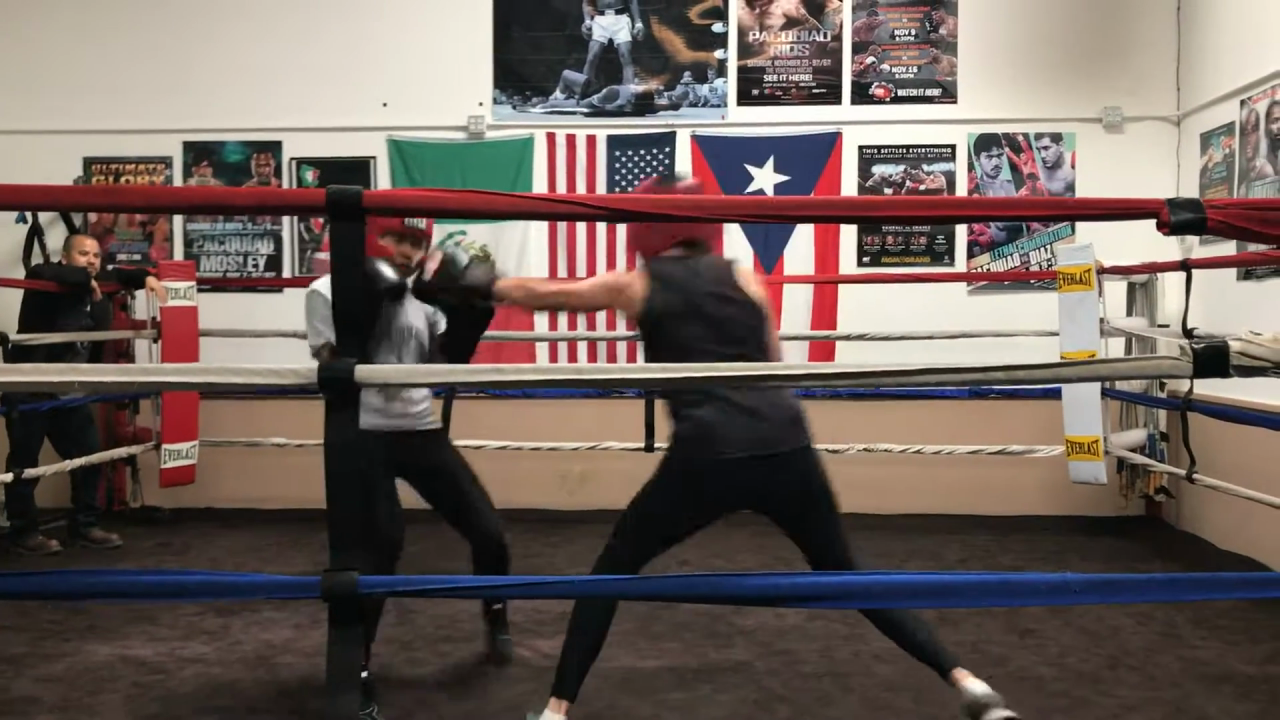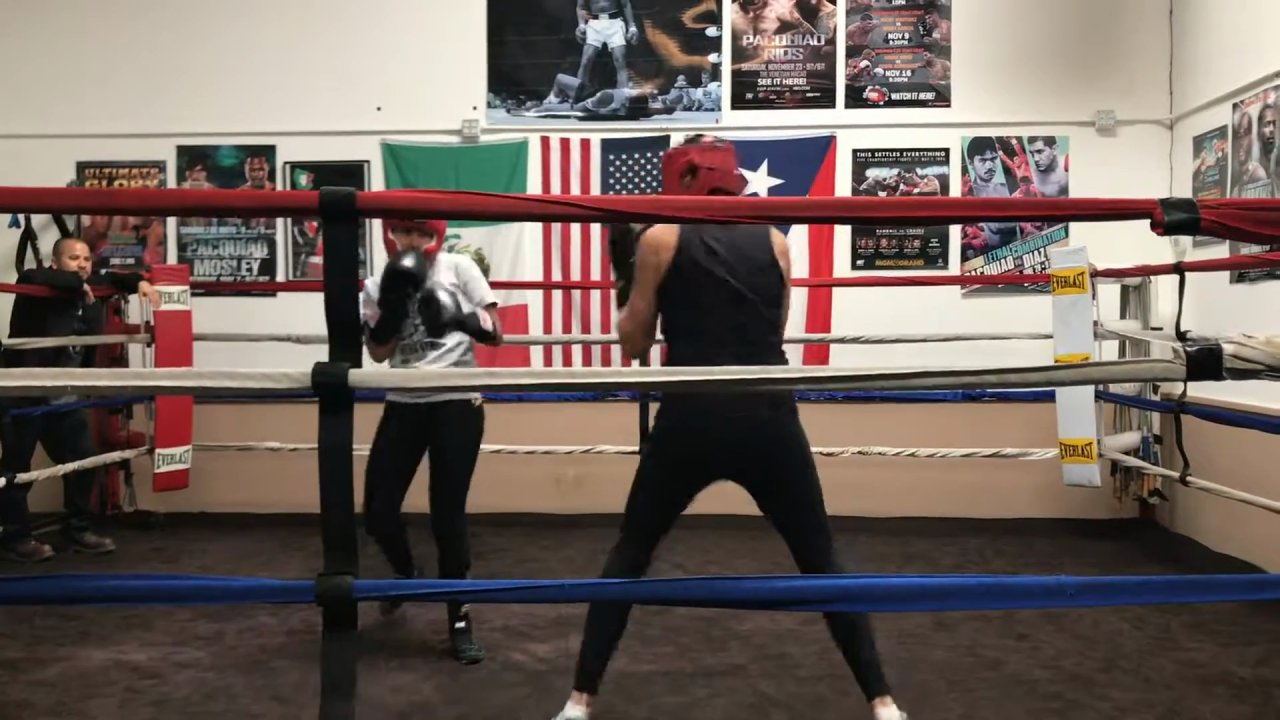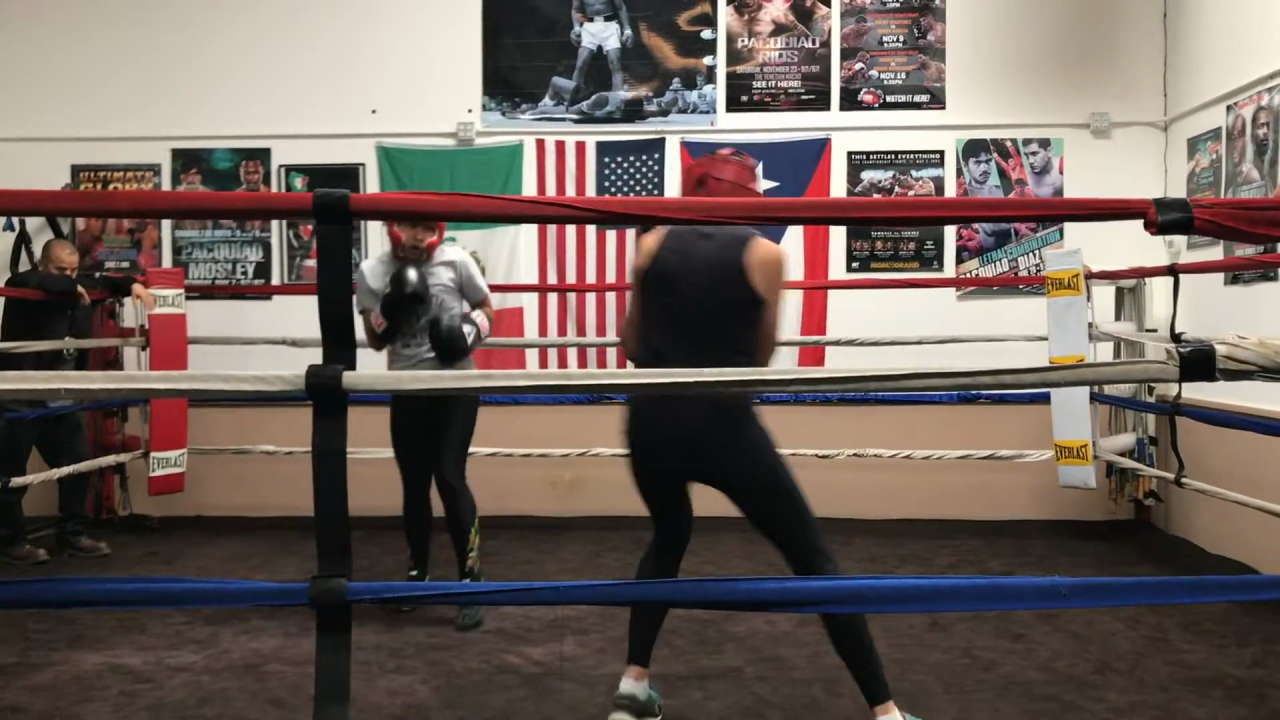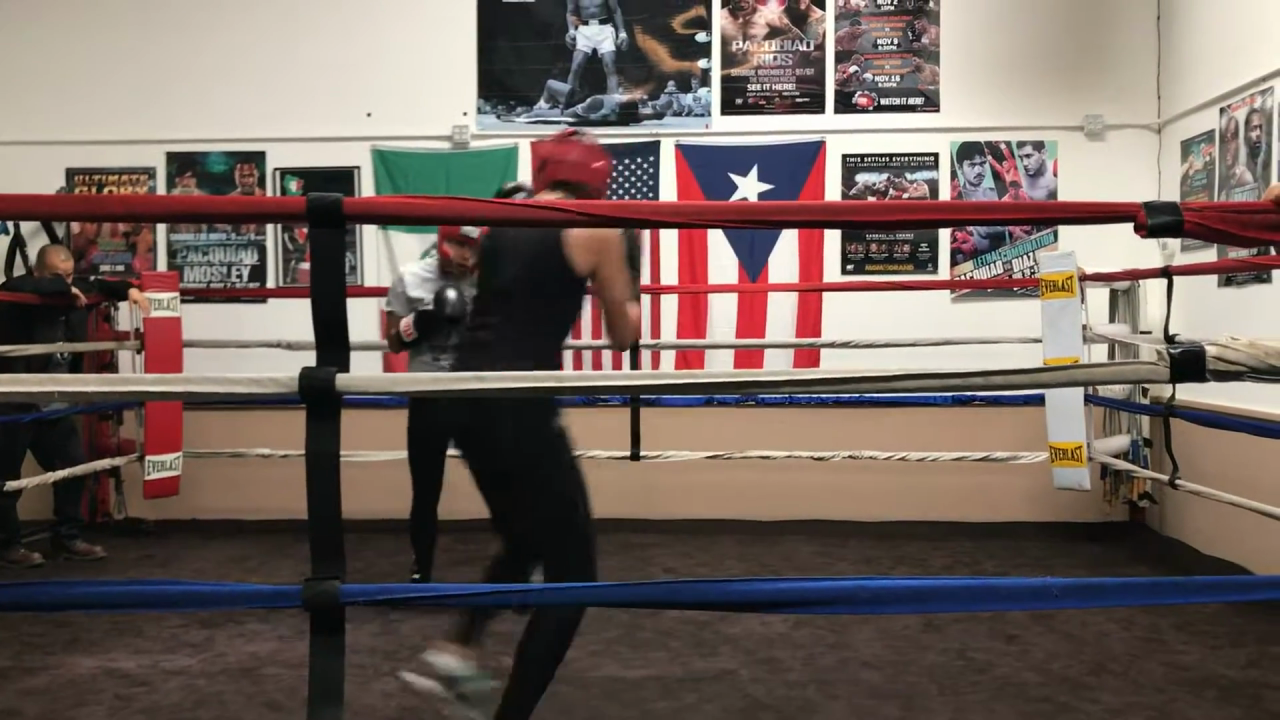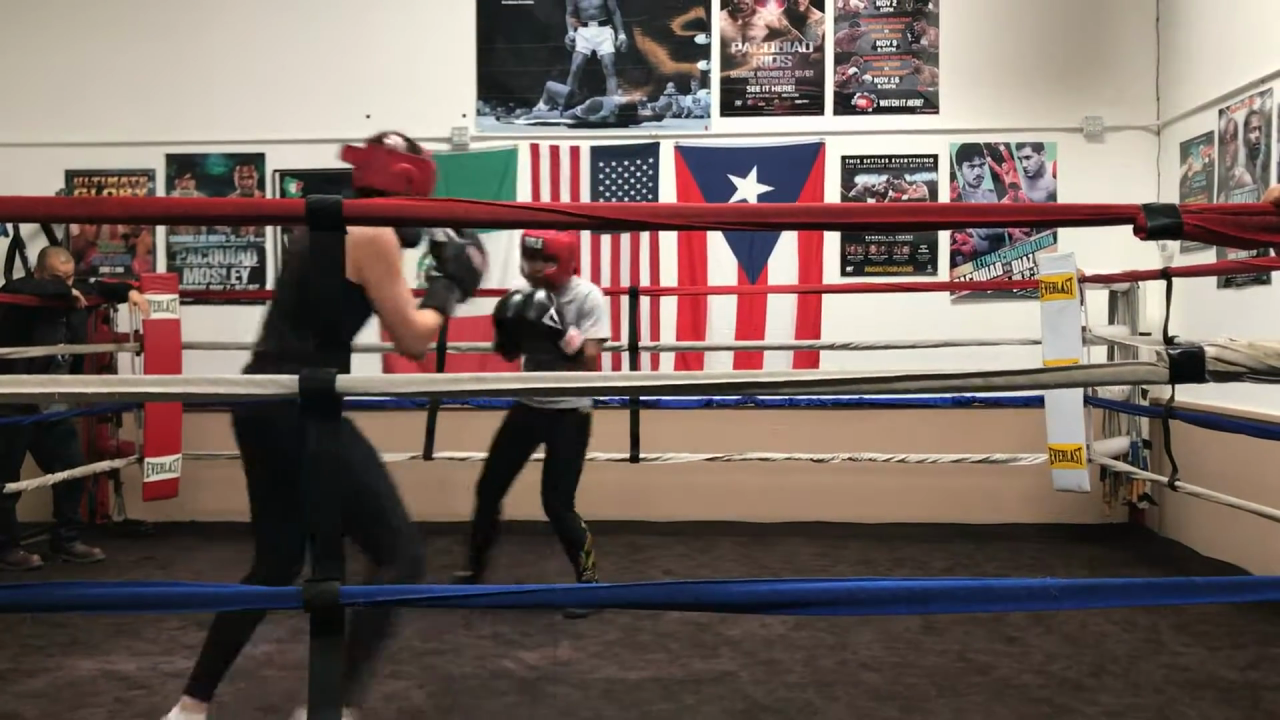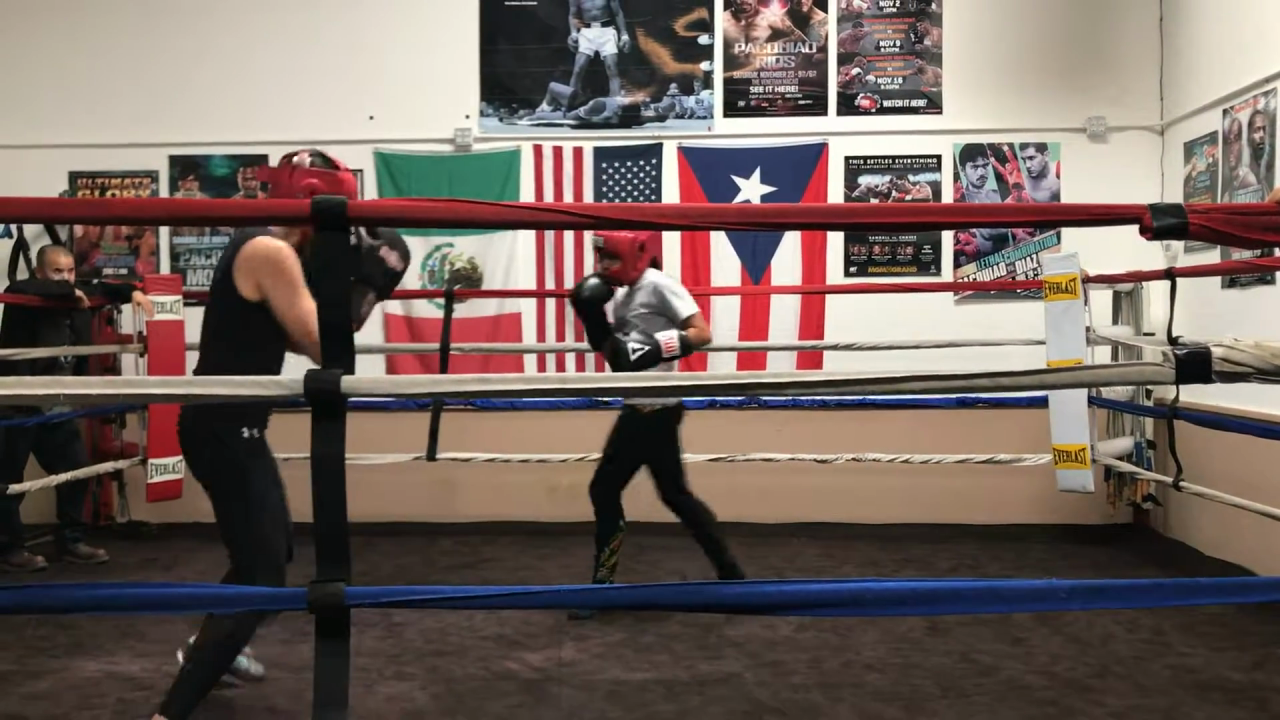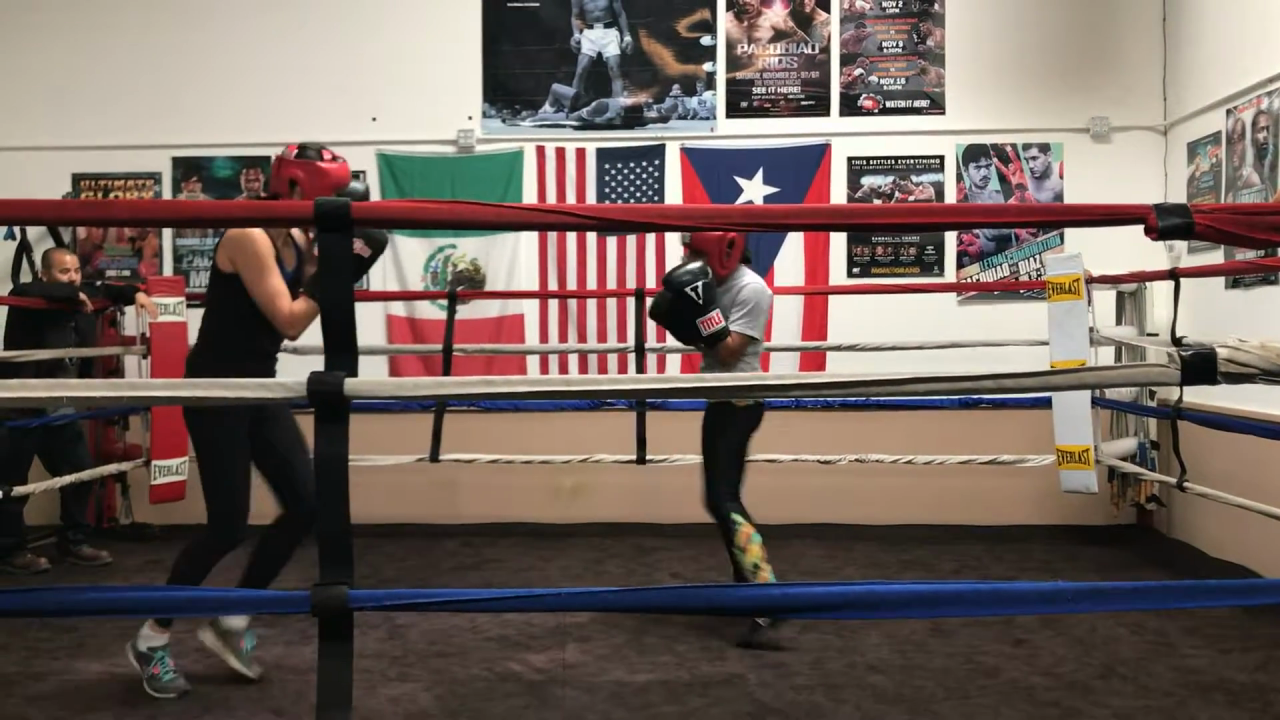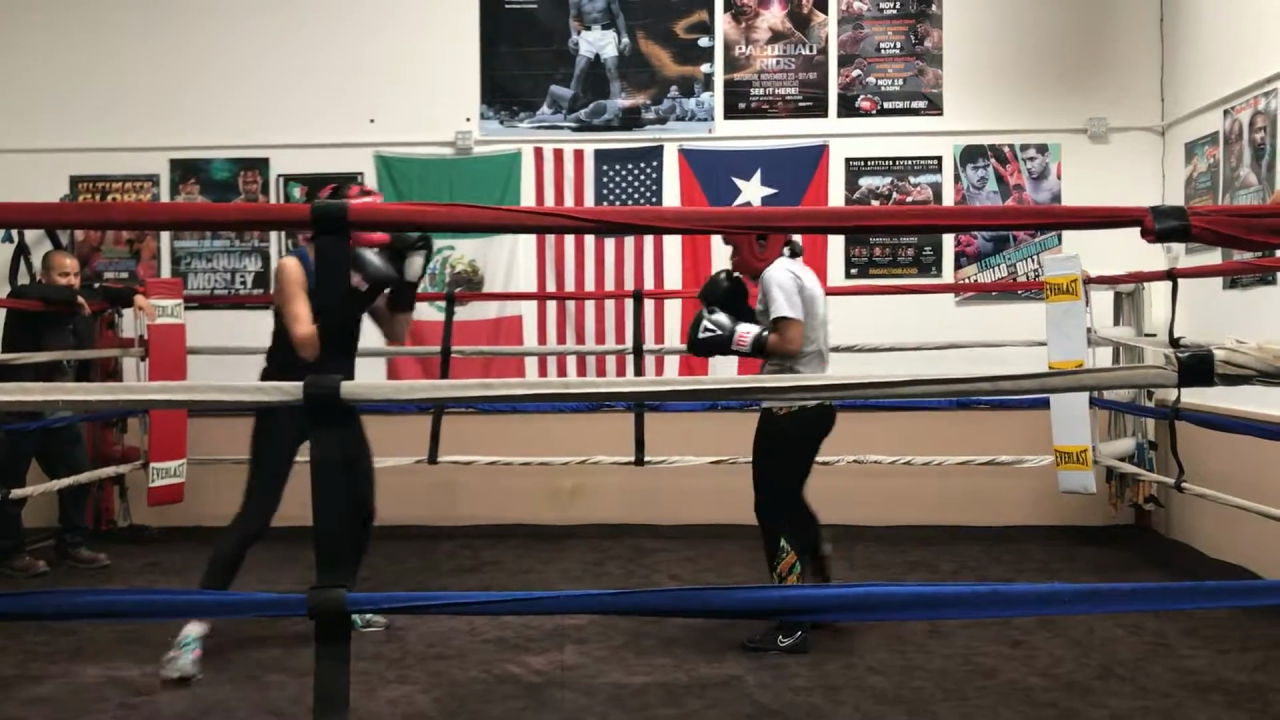
dt=0.4s
person 1, frame 1
left shoulder: (640, 284)
right shoulder: (746, 277)
left elbow: (541, 294)
left wrist: (470, 278)
left hip: (709, 453)
right hip: (783, 445)
left knee: (614, 571)
right knee: (844, 576)
person 1, frame 2
left shoulder: (659, 239)
right shoulder: (773, 242)
left elbow: (634, 345)
left wrist: (626, 275)
left hip: (690, 419)
right hip: (768, 419)
left knee: (631, 553)
right knee: (821, 566)
person 1, frame 3
left shoulder: (652, 244)
right shoulder: (763, 253)
right elbow: (760, 354)
left hip: (651, 421)
right hip: (723, 423)
left knee: (668, 539)
right knee: (812, 562)
person 1, frame 4
left shoulder: (502, 220)
right shoulder: (598, 229)
right elbow: (623, 335)
right wrist: (625, 276)
left hip: (466, 397)
right hip: (518, 406)
left knee: (525, 540)
right knee: (573, 578)
left ankle: (454, 655)
person 1, frame 5
left shoulder: (314, 228)
right shoulder: (372, 235)
right elbow: (411, 341)
right wrist: (449, 288)
left hip: (260, 403)
right hip: (301, 408)
left knee: (276, 564)
right knee: (400, 556)
person 1, frame 6
left shoulder: (260, 247)
right shoulder: (271, 252)
left elbow: (295, 337)
right elbow: (322, 346)
right wrist: (371, 286)
left hip: (225, 418)
right hip: (227, 424)
left knee: (273, 548)
right knee: (262, 582)
left ankle: (209, 645)
person 1, frame 7
left shoulder: (294, 238)
right shoulder: (247, 235)
left elbow: (319, 299)
right elbow: (289, 321)
left hip: (258, 384)
right hip: (216, 384)
left knee: (304, 507)
right knee: (227, 525)
left ankle: (229, 624)
right ankle: (153, 638)
person 1, frame 8
left shoulder: (359, 267)
right shoulder: (293, 267)
left elbow: (398, 335)
right elbow: (306, 345)
left wrist: (405, 281)
right wrist: (350, 300)
right hip: (286, 400)
left knee: (360, 509)
right knee: (255, 516)
right ankle: (194, 628)
person 2, frame 1
left shoulder: (422, 297)
right shoulder: (329, 293)
left elbow: (445, 359)
left wrist: (467, 326)
left hip: (421, 431)
right hip: (360, 436)
left knee: (488, 531)
right knee: (383, 542)
left ankle: (495, 615)
right ankle: (356, 671)
person 2, frame 2
left shoulder: (459, 268)
right shoulder: (377, 287)
left elbow: (494, 334)
right elbow: (378, 353)
left wrist: (464, 317)
right wrist: (392, 301)
left hip: (456, 404)
right hip: (403, 406)
left knee: (447, 515)
right knee: (378, 509)
left ankle: (459, 620)
right ankle: (406, 576)
person 2, frame 3
left shoulder: (455, 261)
right shoulder: (371, 272)
left elbow: (485, 311)
right elbow: (375, 341)
left wrist: (469, 333)
right wrist: (391, 309)
right hip: (408, 393)
left knee: (449, 477)
right knee: (414, 485)
left ankle: (470, 580)
right ankle: (418, 572)
person 2, frame 4
right shoulder: (410, 277)
right elbow: (393, 341)
right wrist: (422, 322)
right hip: (428, 397)
right knee: (426, 489)
right ankle: (421, 576)
person 2, frame 5
left shoulder: (587, 297)
right shoulder: (525, 296)
left elbow: (590, 363)
right elbow: (509, 355)
left wrist: (561, 332)
right wrist: (507, 329)
left hip: (569, 413)
right hip: (527, 407)
left knee: (558, 503)
right knee: (489, 489)
left ankle: (588, 582)
right ankle: (474, 571)
person 2, frame 6
left shoulder: (659, 285)
right shoulder: (625, 295)
left elbow: (702, 334)
right elbow: (611, 354)
left wrist: (655, 348)
right wrist: (592, 317)
left hip: (651, 407)
right hip: (647, 407)
left knee: (603, 490)
right knee: (675, 493)
left ankle: (601, 584)
right ankle: (731, 575)
person 2, frame 7
left shoulder: (751, 289)
right shoulder: (711, 284)
left elbow: (728, 352)
right elbow: (699, 340)
left wrist: (702, 308)
right wrist: (676, 315)
left hip: (737, 402)
right hip: (723, 402)
left knee: (721, 499)
right knee: (726, 496)
right ankle: (745, 587)
person 2, frame 8
left shoulder: (777, 275)
right shoulder: (797, 272)
left elbow: (789, 344)
left wrist: (733, 335)
right wrist: (739, 315)
left hip: (789, 408)
right hip: (814, 405)
left knee: (772, 513)
right knee: (789, 502)
left ankle: (793, 626)
person 3, frame 1
left shoulder: (99, 285)
right shoulder: (44, 282)
left elbow: (119, 276)
right elbow: (40, 273)
left wrist: (146, 277)
right wrist: (84, 279)
right hip: (29, 392)
left knee: (89, 458)
left ankle: (84, 525)
person 3, frame 2
left shoulder: (91, 287)
right shoulder: (37, 286)
left elbow: (112, 280)
right elbow: (31, 278)
left wrist: (139, 281)
right wrist: (76, 282)
left knee: (83, 462)
left ankle: (78, 530)
person 3, frame 3
left shoulder: (79, 288)
left elbow: (103, 283)
right elbow: (27, 281)
left wrist: (132, 284)
right wrist: (70, 287)
left knee: (78, 464)
left ankle: (72, 534)
person 3, frame 4
left shoulder: (74, 292)
left elbow: (98, 286)
left wrist: (128, 289)
right wrist: (62, 288)
left hip: (55, 404)
left knee: (73, 468)
left ankle: (67, 538)
person 3, frame 5
left shoulder: (74, 294)
left elbow: (99, 289)
left wrist: (128, 291)
right wrist: (63, 290)
left hip: (55, 406)
left knee: (72, 470)
left ankle: (65, 540)
person 3, frame 6
left shoulder: (77, 295)
left elbow: (103, 290)
left wrist: (132, 291)
right wrist: (67, 291)
left hip: (58, 407)
left knee: (76, 471)
left ankle: (70, 541)
person 3, frame 7
left shoulder: (83, 297)
right shoulder: (27, 298)
left elbow: (106, 291)
right elbow: (27, 291)
left wrist: (135, 293)
right wrist: (73, 294)
left hip: (63, 409)
left knee: (80, 473)
left ankle: (73, 543)
person 3, frame 8
left shoulder: (81, 299)
left elbow: (104, 293)
left wrist: (133, 295)
right wrist: (70, 297)
left knee: (78, 476)
left ankle: (71, 545)
